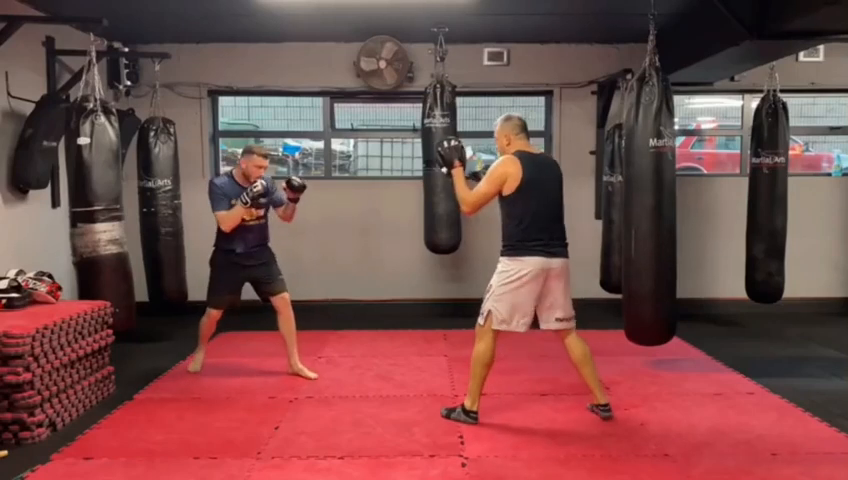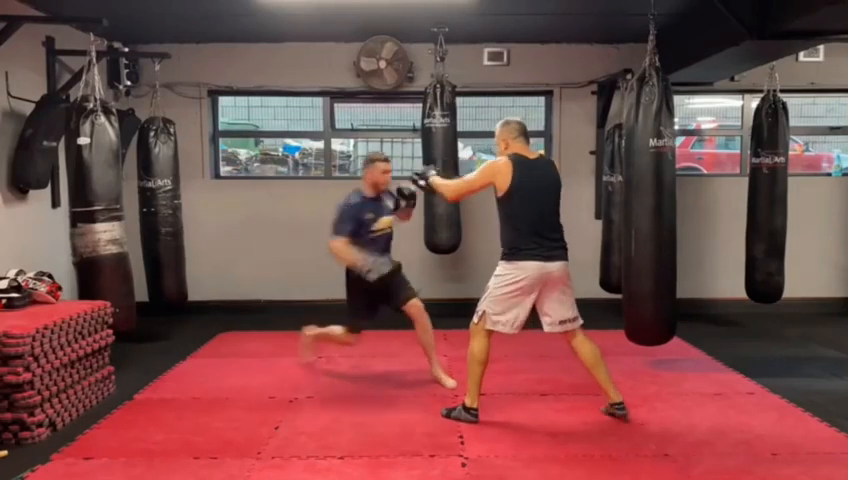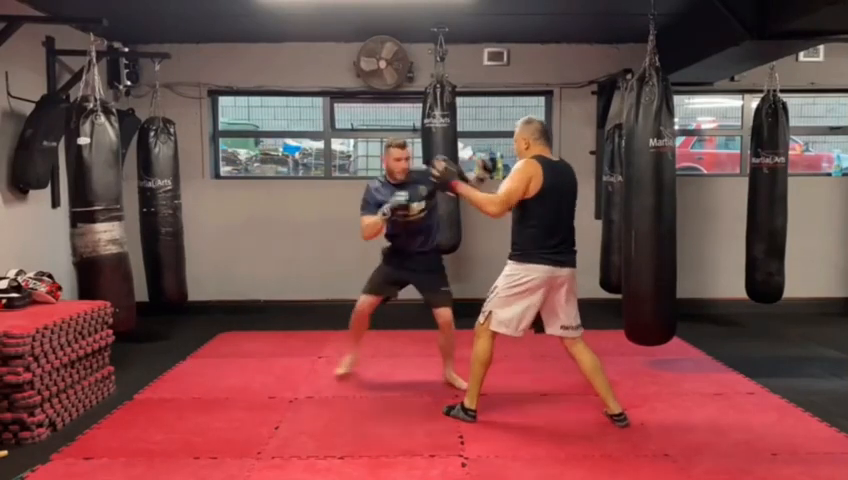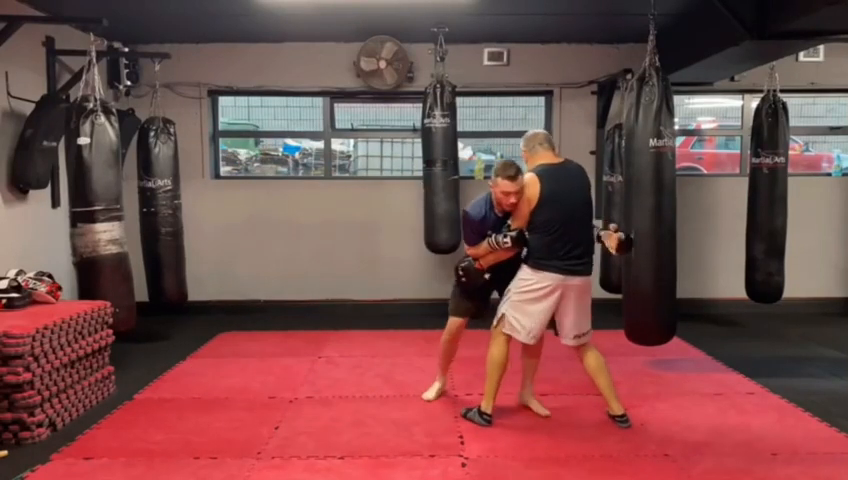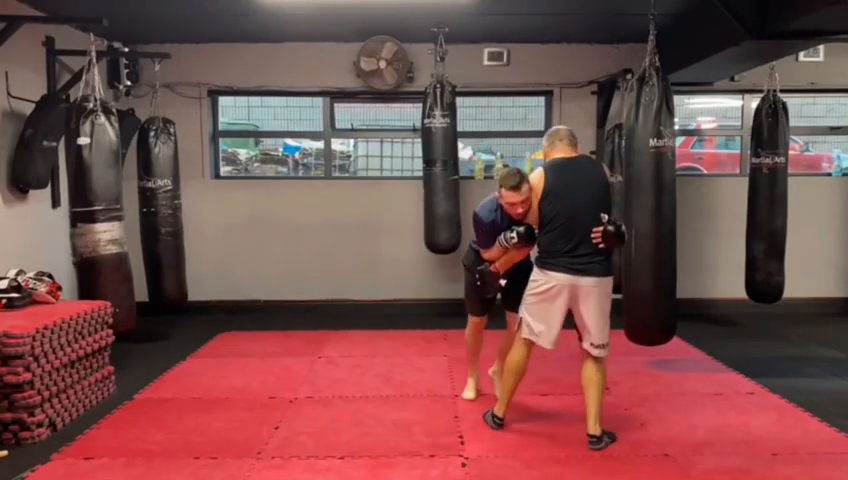
dt=1s
person 1, frame 1
left shoulder: (506, 165)
right shoulder: (552, 165)
left elbow: (468, 205)
left wrist: (455, 166)
right wrist: (493, 183)
left hip: (521, 261)
right hip: (556, 259)
left knee: (486, 330)
right knee: (567, 331)
left ankle: (470, 407)
right ankle: (602, 401)
person 1, frame 2
left shoulder: (500, 167)
right shoulder: (550, 167)
left elbow: (452, 192)
left wrist: (430, 178)
left hip: (519, 265)
right hip: (556, 262)
left knee: (481, 330)
right knee: (575, 333)
left ankle: (470, 406)
right ankle: (615, 400)
person 1, frame 3
left shoulder: (529, 167)
right shoulder: (566, 170)
left elbow: (496, 207)
left wrist: (454, 183)
left hip: (527, 267)
right hip: (563, 268)
left knee: (486, 330)
right knee: (574, 341)
left ankle: (469, 406)
right ankle: (616, 409)
person 1, frame 4
left shoulder: (532, 181)
right shoulder: (580, 173)
left hip: (540, 273)
right hip: (579, 274)
left knee: (501, 334)
right knee: (583, 344)
left ankle: (485, 410)
right ankle: (618, 411)
person 1, frame 5
left shoulder: (540, 176)
right shoulder: (601, 171)
left wrist: (495, 268)
left hip: (551, 273)
right hip: (596, 276)
left knee: (523, 340)
right knee: (594, 353)
left ankle: (499, 413)
right ankle: (595, 431)
person 2, frame 1
left shoulder: (267, 184)
right shoulder: (219, 185)
left elbow: (286, 216)
right elbow: (226, 224)
left wrist: (292, 199)
right wrist: (247, 198)
left hip: (260, 255)
right hip: (228, 258)
left knee: (283, 302)
right knee: (213, 312)
left ankle: (295, 362)
right ankle: (200, 352)
person 2, frame 2
left shoulder: (384, 196)
right shoulder: (352, 205)
left elbow: (404, 217)
right elbow: (336, 247)
left wrist: (407, 202)
right wrist: (367, 265)
left hip: (385, 269)
right hip: (362, 275)
left knee: (417, 311)
right knee: (350, 336)
left ankle: (436, 369)
right ankle: (314, 334)
person 2, frame 3
left shoulder: (423, 176)
right shoulder: (376, 190)
right elbow: (367, 234)
right wrist: (388, 212)
left hip: (428, 260)
right hip: (396, 260)
left knee: (445, 319)
right knee: (362, 307)
left ankle: (448, 370)
right ankle: (353, 354)
person 2, frame 4
right shoulder: (475, 212)
right elbow: (472, 251)
right wrist: (496, 243)
left hip: (512, 269)
right hip: (478, 269)
right knee: (454, 327)
left ankle: (527, 392)
right ankle: (440, 381)
person 2, frame 5
right shoulder: (484, 214)
right elbow: (488, 255)
right wrist: (505, 242)
left hip: (517, 265)
right hip: (481, 263)
left knee: (518, 325)
right knee: (476, 322)
left ankle: (497, 371)
right ankle: (472, 377)
